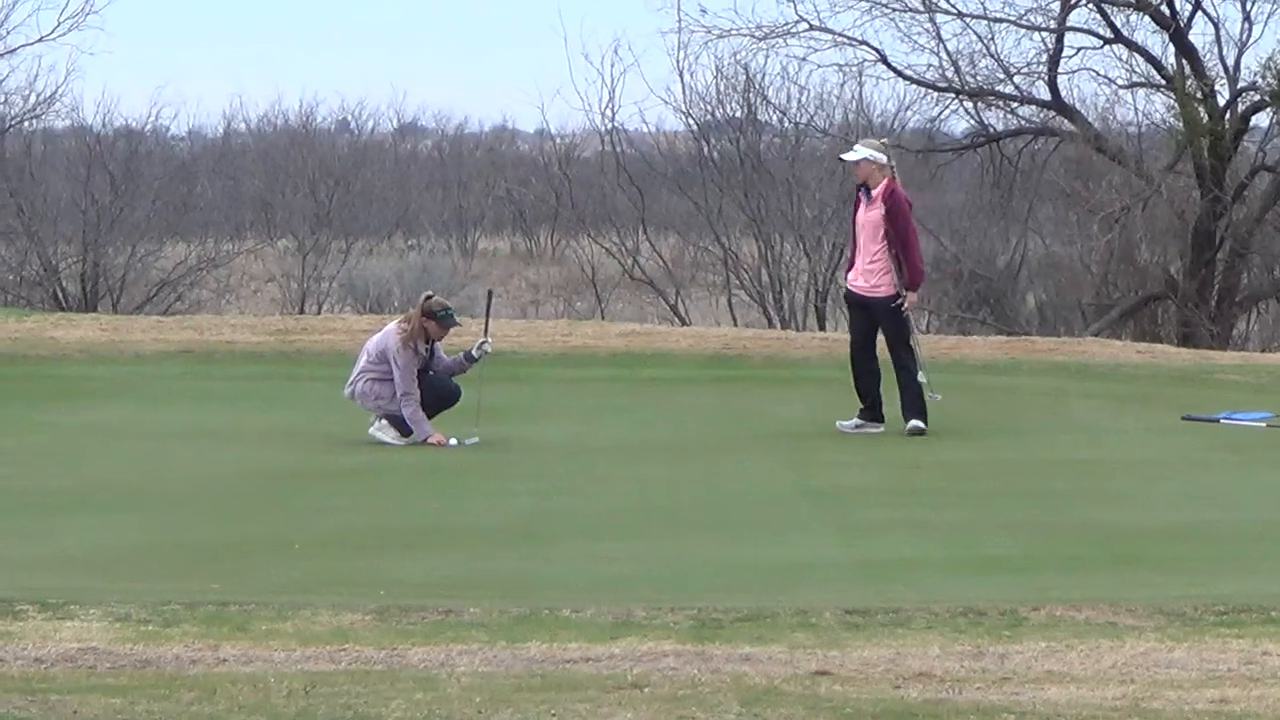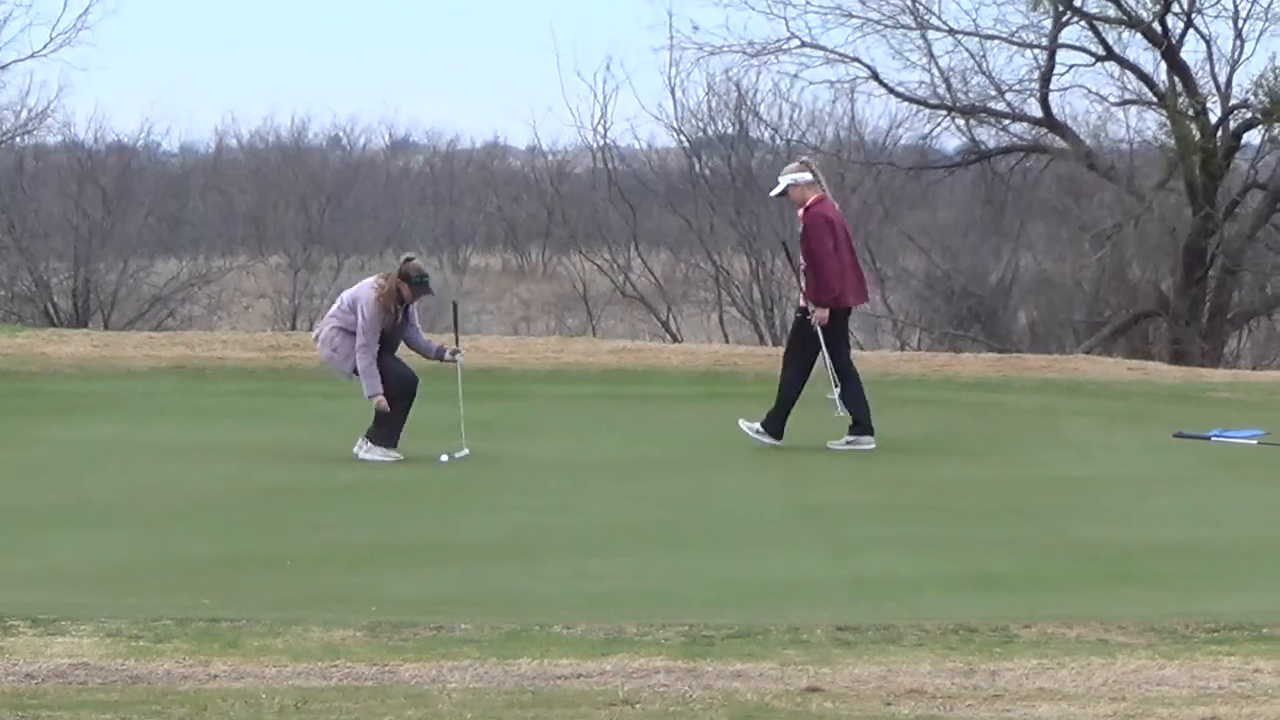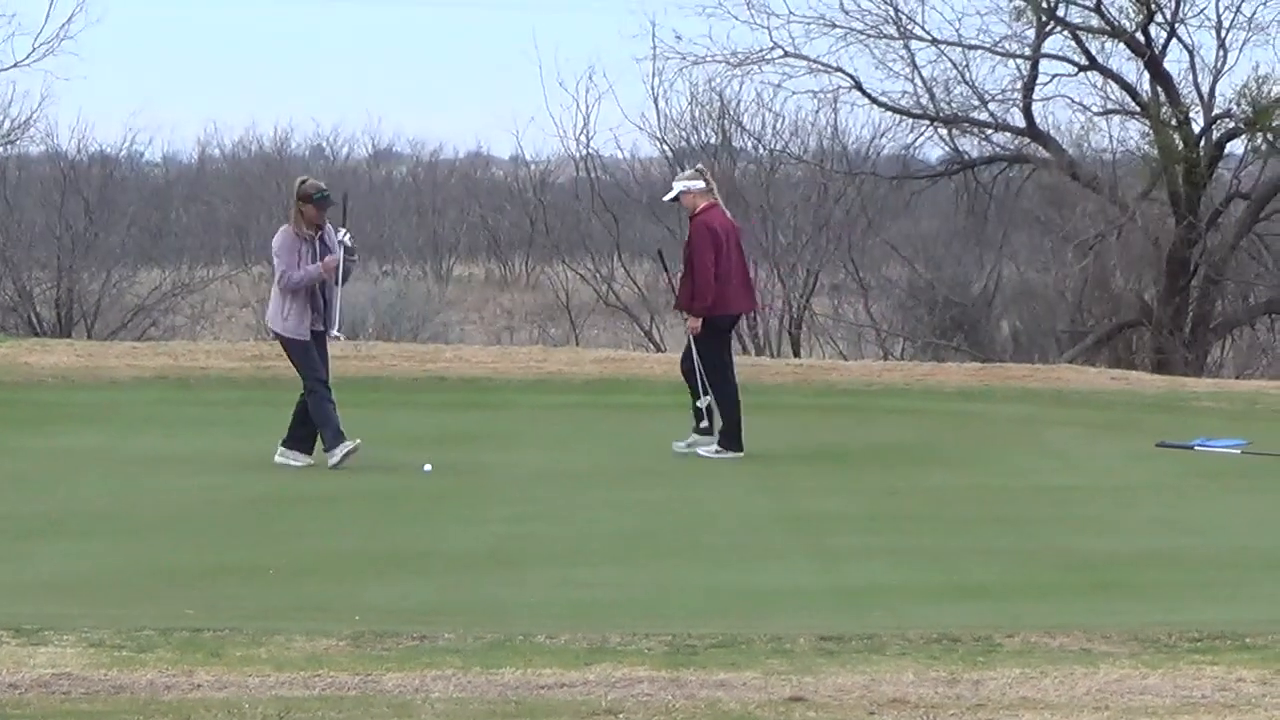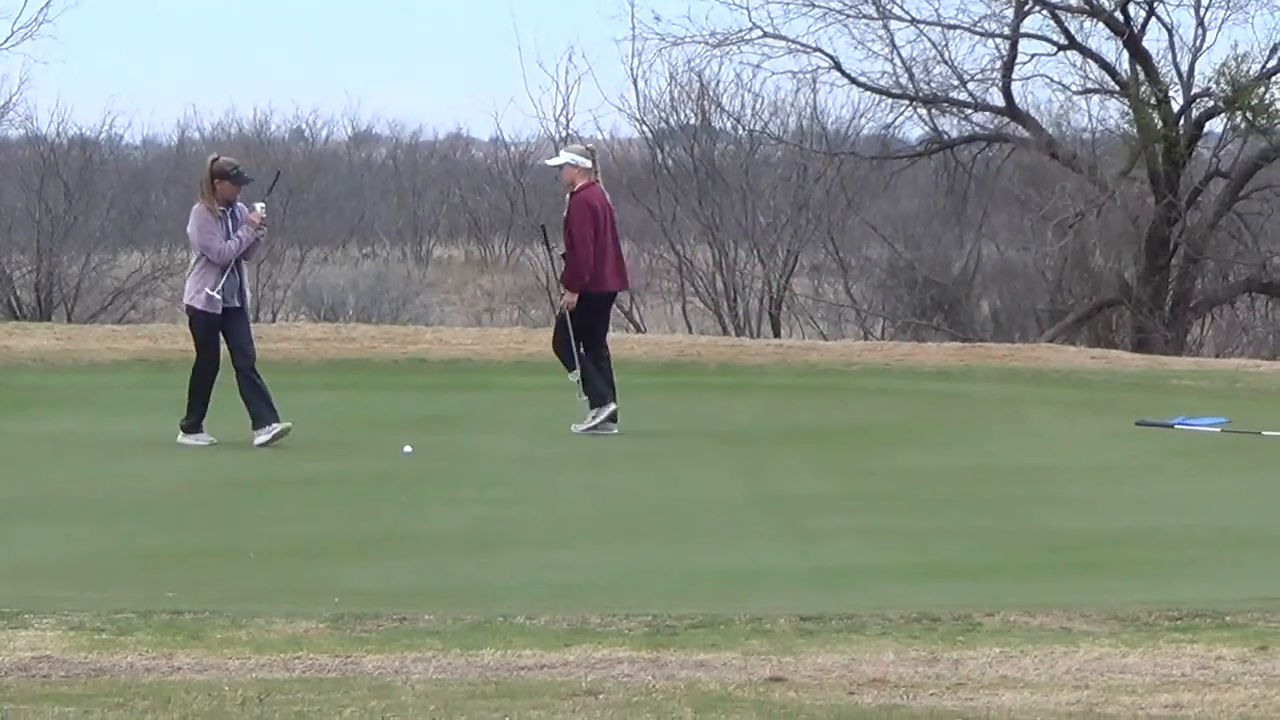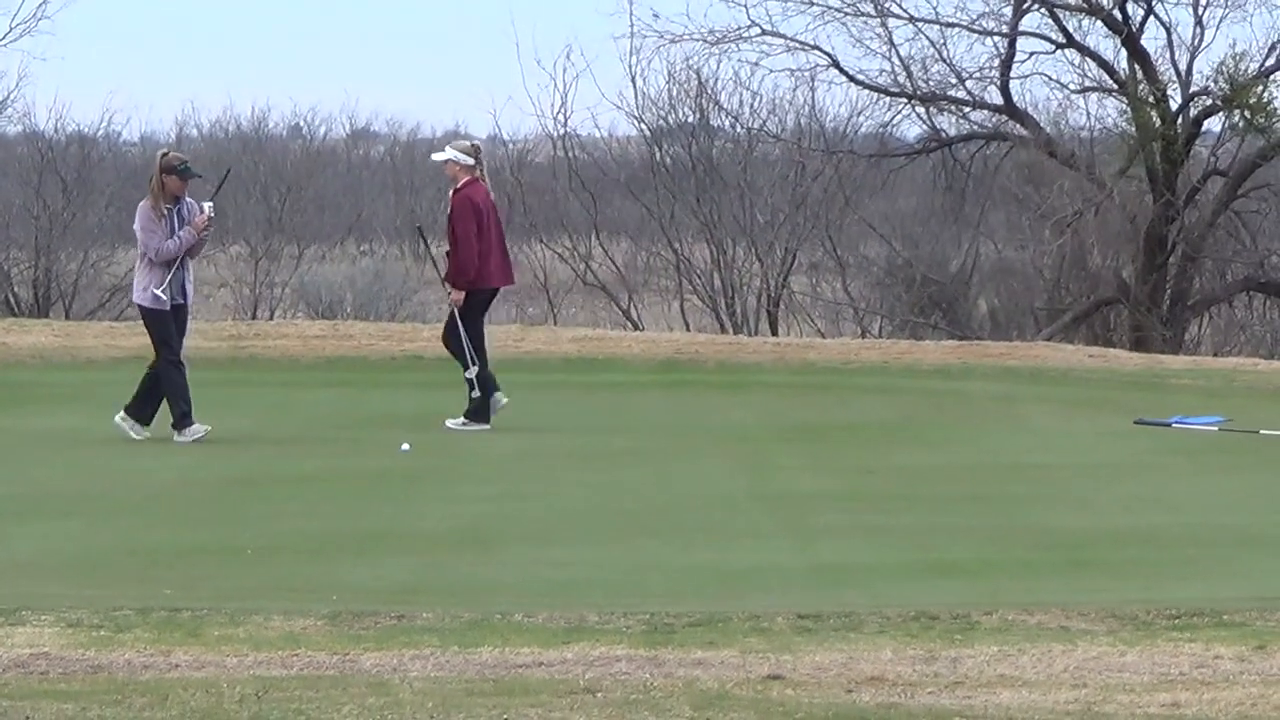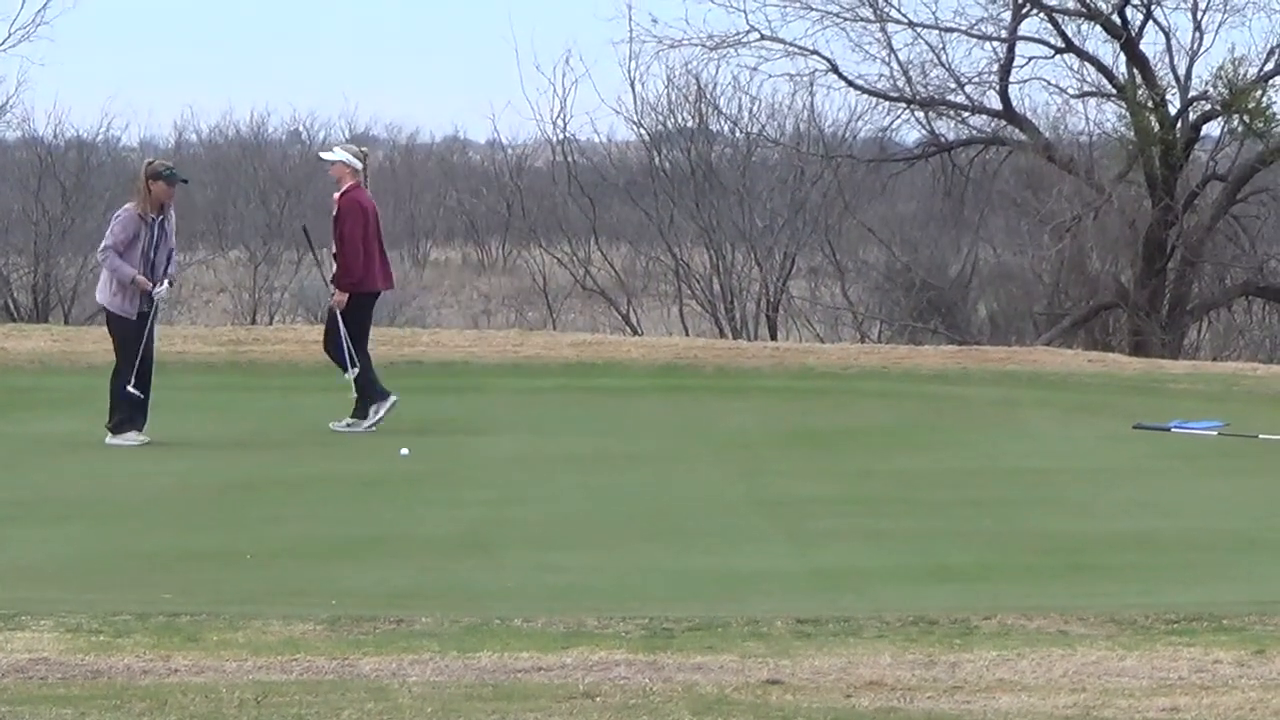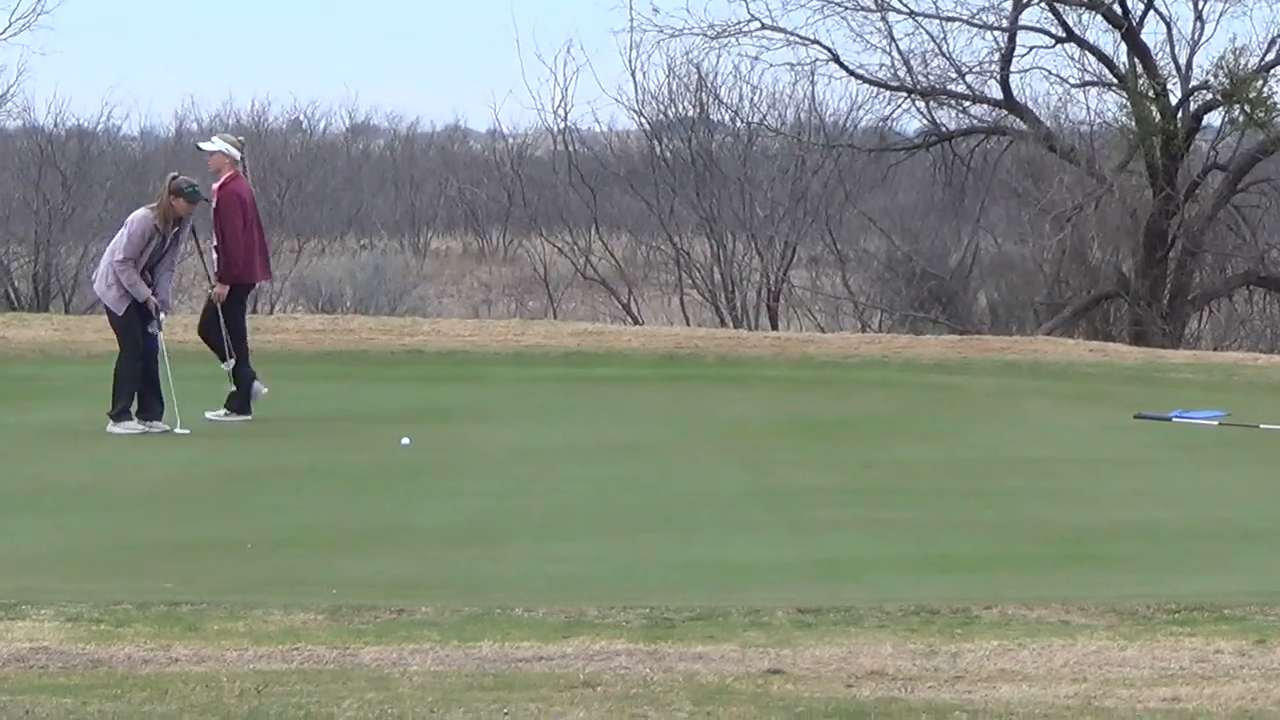
dt=0.5s
person 1, frame 1
left shoulder: (895, 199)
right shoulder: (862, 196)
left elbow: (910, 244)
left wrist: (912, 286)
right wrist: (849, 275)
left hip: (889, 290)
right hip: (860, 289)
left knee: (901, 351)
right knee: (860, 351)
left ankle: (917, 415)
right ankle: (871, 415)
person 1, frame 2
left shoulder: (815, 215)
right shoulder: (826, 209)
left elbow: (825, 261)
left wrist: (822, 303)
left hip: (822, 303)
right hip: (838, 301)
left knee: (796, 362)
right knee: (841, 363)
left ankle: (772, 427)
right ankle: (862, 431)
person 1, frame 3
left shoulder: (703, 223)
right shoulder: (723, 217)
left elbow: (703, 272)
left wrist: (696, 312)
left hip: (716, 309)
right hip: (730, 305)
left knee: (716, 373)
right knee: (694, 366)
left ankle: (731, 443)
right ankle: (705, 431)
person 1, frame 4
left shoulder: (581, 200)
right shoulder: (597, 194)
left elbow: (582, 249)
left wrist: (573, 287)
left hip: (590, 285)
right hip: (606, 283)
left knee: (564, 344)
right knee: (595, 347)
left ankle: (602, 401)
right ankle: (605, 416)
person 1, frame 5
left shoulder: (464, 197)
right shoulder: (480, 192)
left elbow: (467, 245)
left wrist: (460, 285)
left hip: (475, 282)
right hip: (488, 277)
left knee: (467, 344)
right knee: (456, 339)
left ankle: (479, 415)
right ankle: (490, 393)
person 1, frame 6
left shoulder: (351, 200)
right shoulder: (357, 197)
left elbow: (352, 248)
left wrist: (344, 287)
left hip: (358, 285)
right hip: (366, 283)
left knee: (336, 344)
right knee: (353, 345)
left ankle: (379, 396)
right ankle: (362, 414)
person 1, frame 7
left shoulder: (229, 191)
right shoulder: (235, 187)
left elbow: (232, 240)
left wrist: (224, 280)
left hip: (235, 276)
right hip: (241, 274)
left knee: (228, 337)
right knee: (210, 330)
left ankle: (239, 406)
right ankle: (248, 384)
person 2, frame 1
right shoulder: (401, 342)
left elbow: (441, 366)
right elbow: (408, 396)
left wrist: (471, 356)
right wrist: (427, 433)
left hip: (391, 381)
right hip: (371, 389)
left knee: (450, 391)
right knee: (445, 391)
left ankle: (390, 418)
right ankle: (389, 425)
person 2, frame 2
left shoulder: (403, 297)
right shoulder: (374, 297)
left elbow: (413, 335)
right elbow: (365, 349)
left wrist: (441, 352)
right wrist: (374, 392)
left hip: (365, 342)
right hip: (339, 338)
left knee: (408, 381)
right knee: (398, 380)
left ankle: (373, 439)
right ankle: (376, 444)
person 2, frame 3
left shoulder: (328, 233)
right shoulder: (287, 236)
left elbow: (339, 279)
right elbow: (287, 279)
left wrist: (347, 255)
right wrist: (319, 270)
left hip: (318, 321)
right hip: (291, 321)
left knee: (316, 383)
right knee: (317, 381)
left ankle: (292, 448)
right ankle: (335, 445)
person 2, frame 4
left shoulder: (238, 211)
right shoulder: (201, 213)
left elbow: (246, 253)
right elbow: (221, 254)
left wrist: (258, 231)
right wrist: (247, 230)
left hip: (235, 297)
right hip: (206, 298)
left knee: (246, 360)
right knee: (208, 363)
left ankle: (264, 424)
right ankle: (190, 429)
person 2, frame 5
left shoulder: (189, 207)
right shoulder: (148, 209)
left elbow: (192, 251)
right elbow: (158, 252)
left wrist: (203, 233)
right wrist: (191, 232)
left hip: (179, 293)
right hip: (153, 294)
left knee: (165, 357)
right knee: (170, 358)
left ankle: (133, 415)
right ankle: (184, 424)
person 2, frame 6
left shoulder: (168, 216)
right shoulder: (129, 215)
left elbow: (167, 255)
right elbow: (105, 253)
left wrist: (164, 280)
right wrist: (133, 276)
left hip: (145, 300)
right hip: (120, 298)
left knee: (144, 360)
right knee: (128, 360)
left ankle: (132, 425)
right ankle: (119, 429)
person 2, frame 7
left shoulder: (181, 225)
right shoulder: (142, 220)
left elbow: (166, 267)
right elbow: (122, 262)
left wrist: (161, 303)
right wrist: (146, 295)
left hip: (142, 288)
right hip: (117, 285)
left knee: (149, 348)
right knee: (132, 347)
left ankle: (149, 415)
right ankle: (120, 417)
